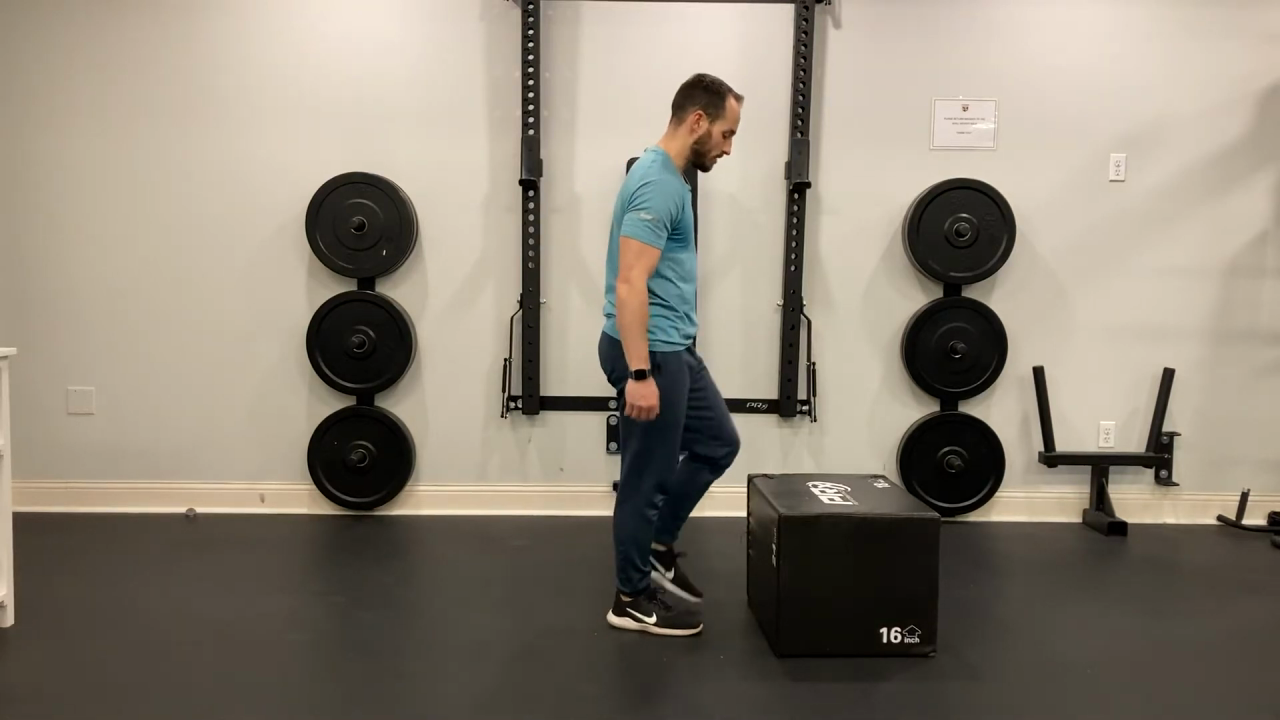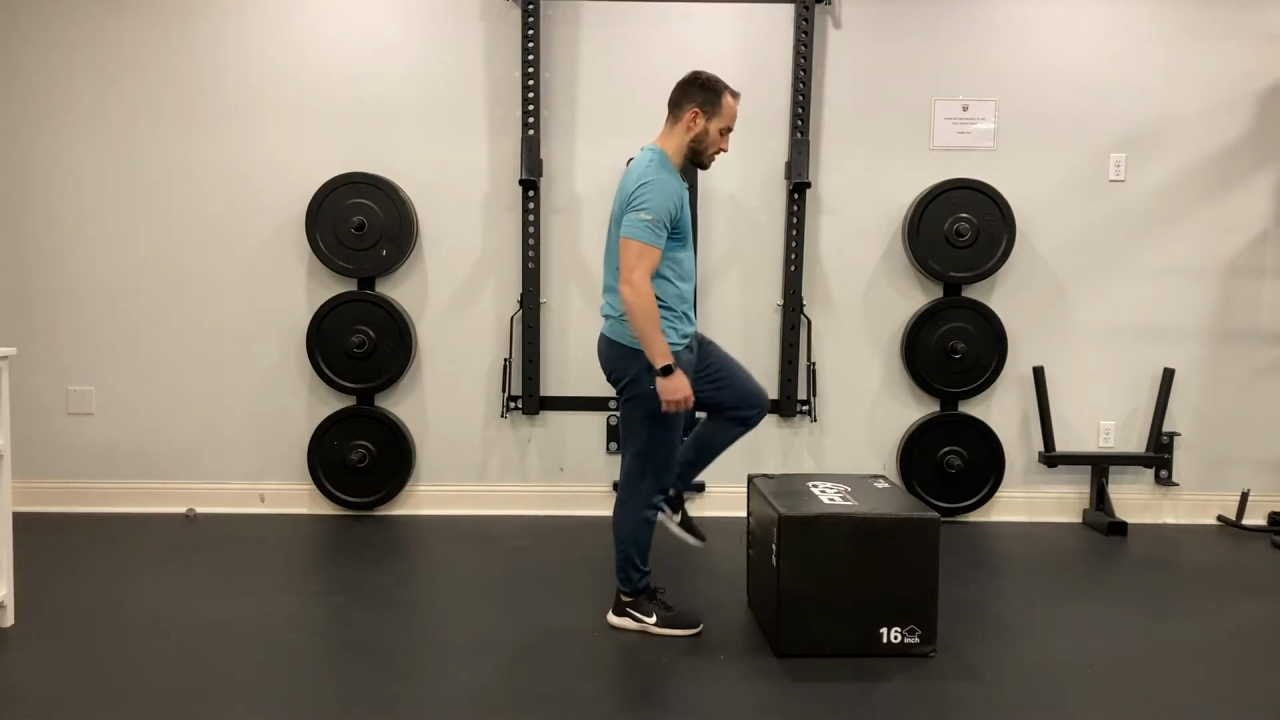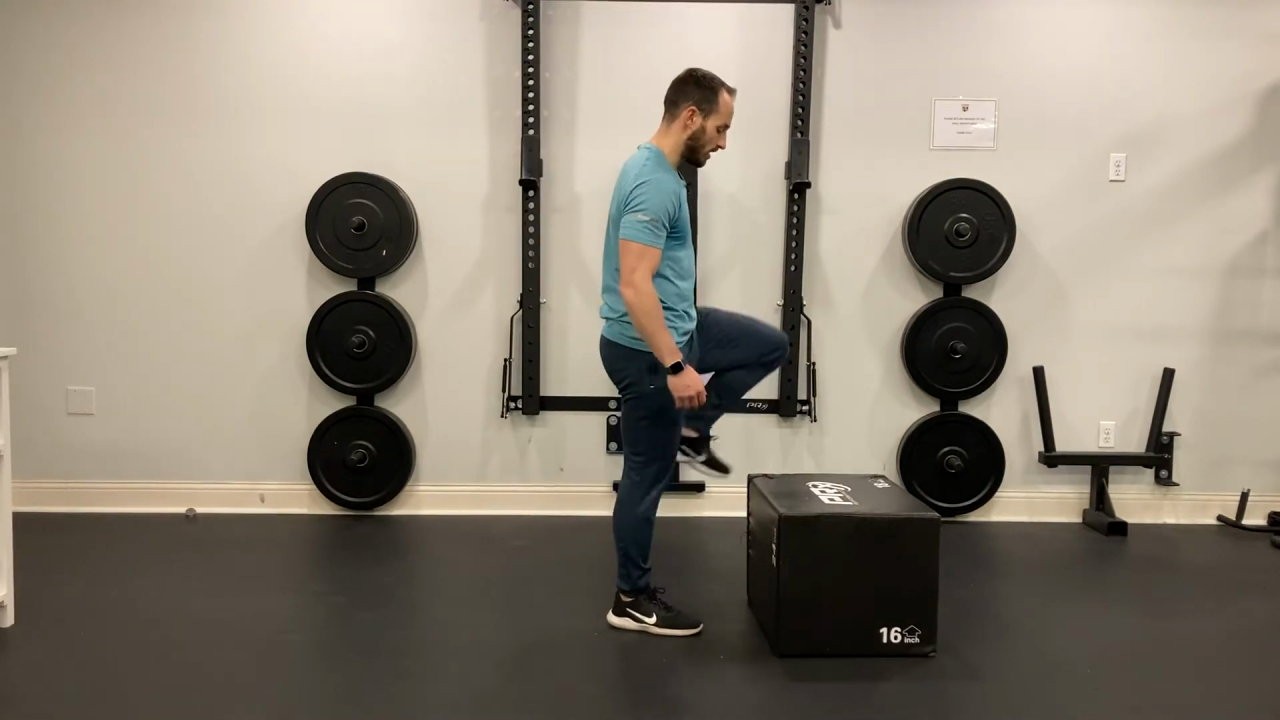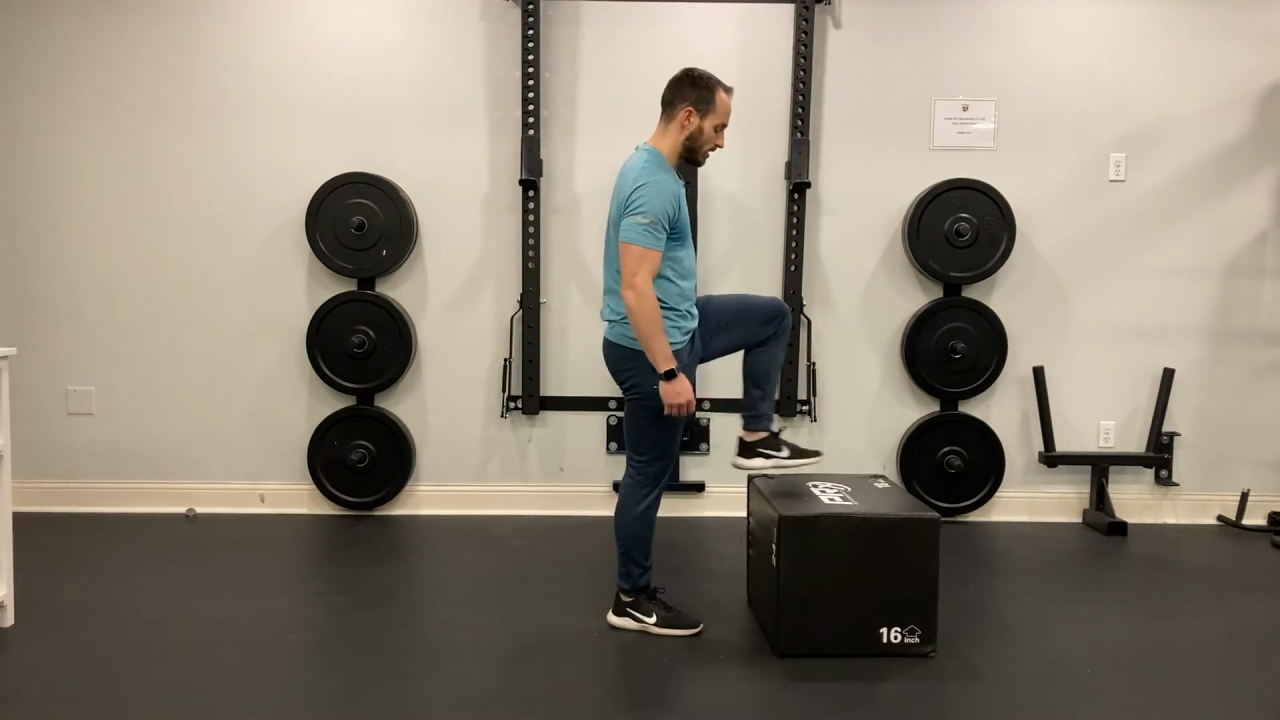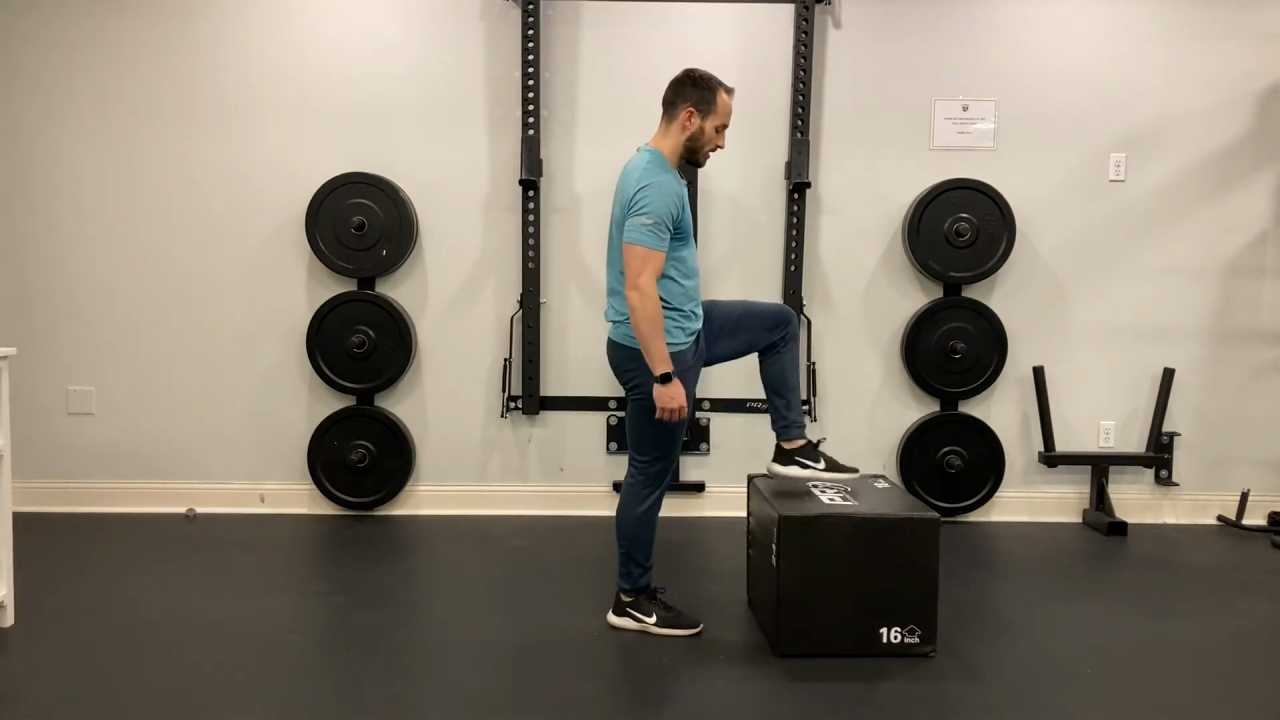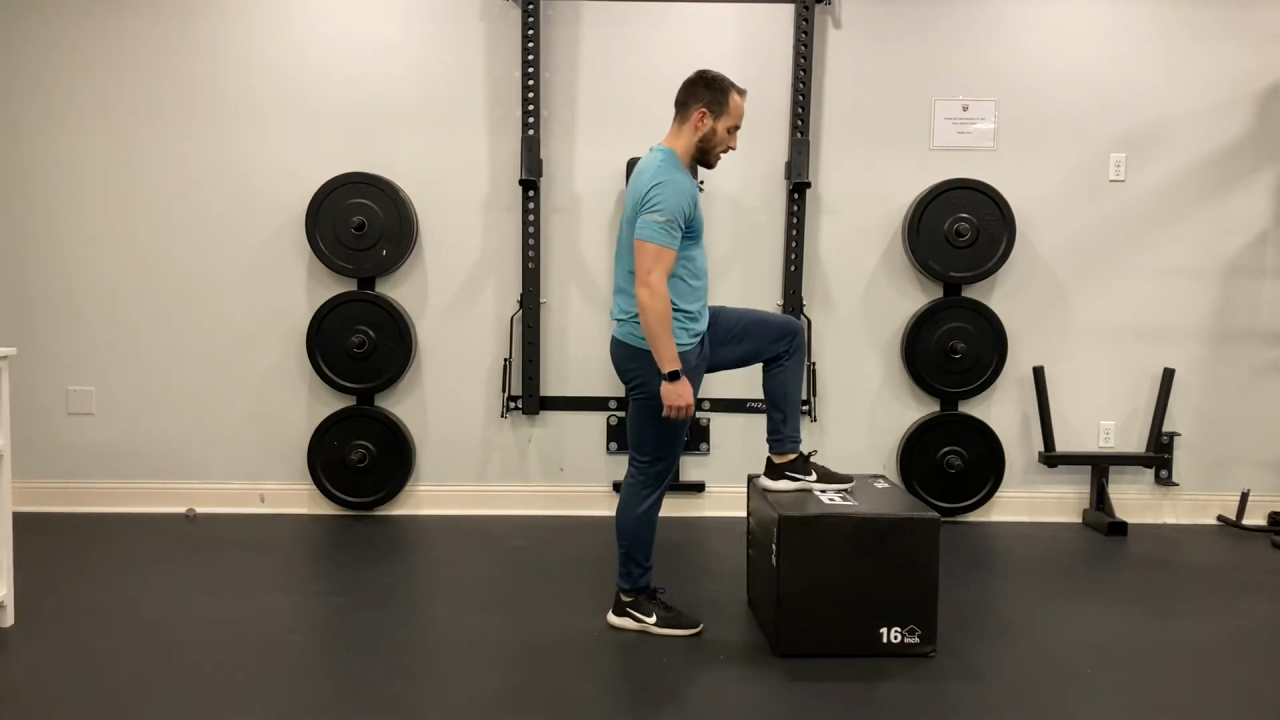
dt=0.2s
person 1, frame 1
left shoulder: (664, 176)
right shoulder: (657, 185)
right elbow: (630, 285)
right wrist: (639, 374)
left hip: (670, 348)
right hip: (652, 354)
left knee: (717, 445)
right knee: (647, 479)
left ankle: (657, 548)
right ankle: (632, 599)
person 1, frame 2
left shoulder: (657, 171)
right shoulder: (657, 184)
right elbow: (633, 285)
right wrist: (665, 370)
left hip: (673, 337)
right hip: (645, 350)
left knee: (749, 402)
right knee: (646, 476)
left ankle: (669, 489)
right ankle: (632, 600)
person 1, frame 3
left shoulder: (654, 168)
right shoulder: (654, 184)
right elbow: (634, 285)
right wrist: (675, 366)
left hip: (675, 326)
right hip: (647, 347)
left knee: (770, 344)
right knee: (648, 473)
left ankle: (691, 433)
right ankle: (631, 600)
person 1, frame 4
left shoulder: (652, 168)
right shoulder: (653, 185)
right elbow: (636, 289)
right wrist: (669, 372)
left hip: (679, 323)
right hip: (655, 344)
left knee: (772, 314)
right knee: (648, 473)
left ankle: (757, 438)
right ankle: (631, 600)
person 1, frame 5
left shoulder: (651, 169)
right shoulder: (656, 185)
right elbow: (638, 290)
right wrist: (664, 376)
left hip: (682, 327)
right hip: (657, 348)
left knee: (779, 322)
right knee: (649, 474)
left ankle: (792, 447)
right ankle: (632, 600)
person 1, frame 6
left shoulder: (664, 168)
right shoulder: (669, 184)
right elbow: (648, 287)
right wrist: (673, 374)
left hip: (684, 329)
right hip: (657, 348)
left knee: (787, 335)
right knee: (650, 475)
left ankle: (784, 459)
right ankle: (631, 601)
